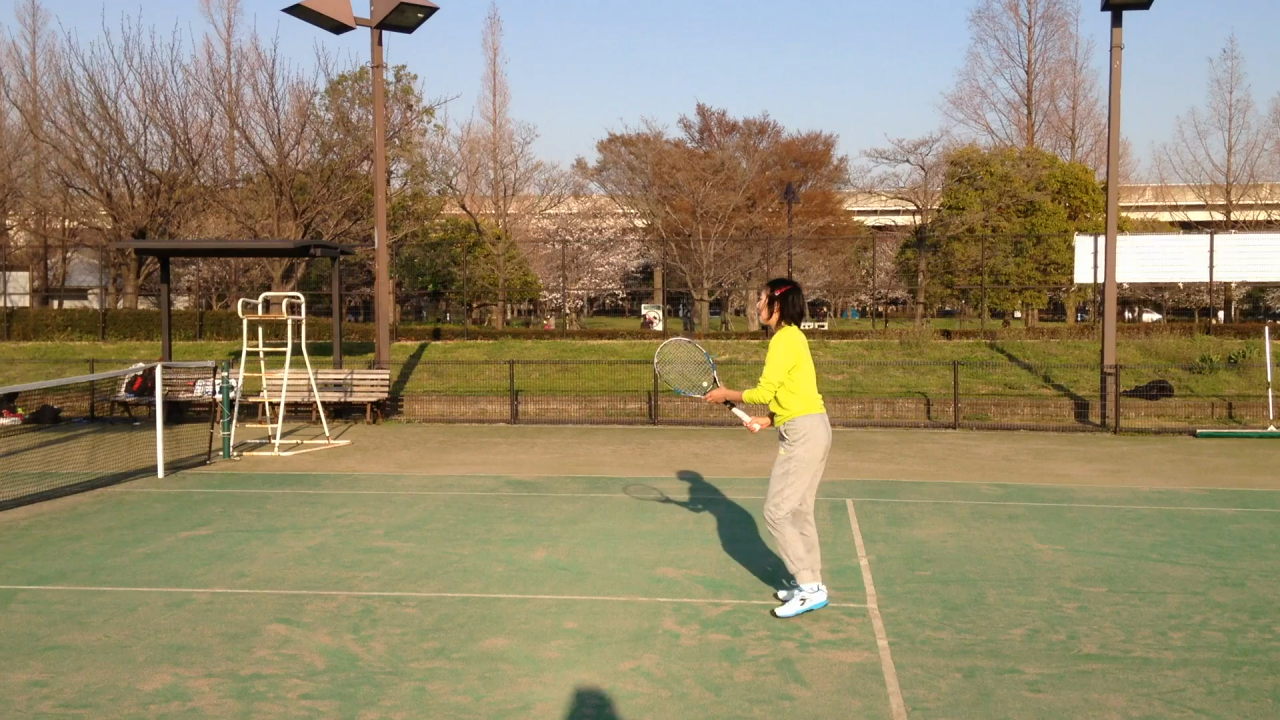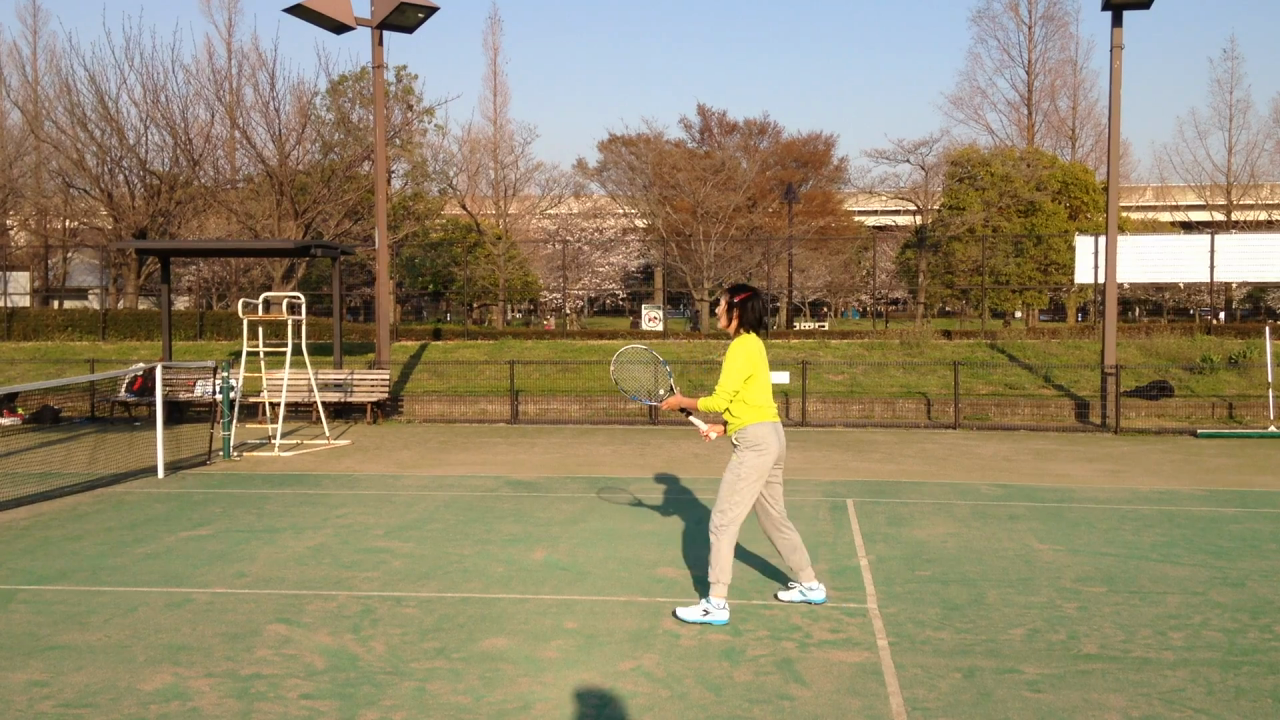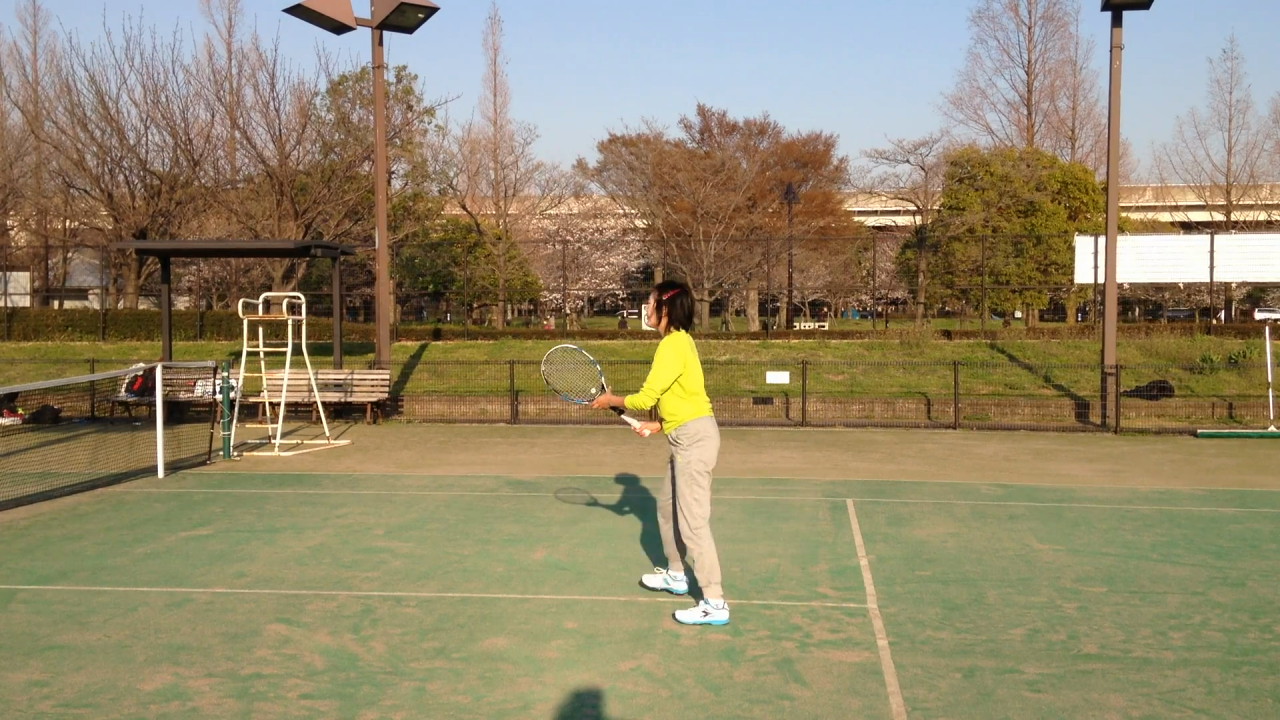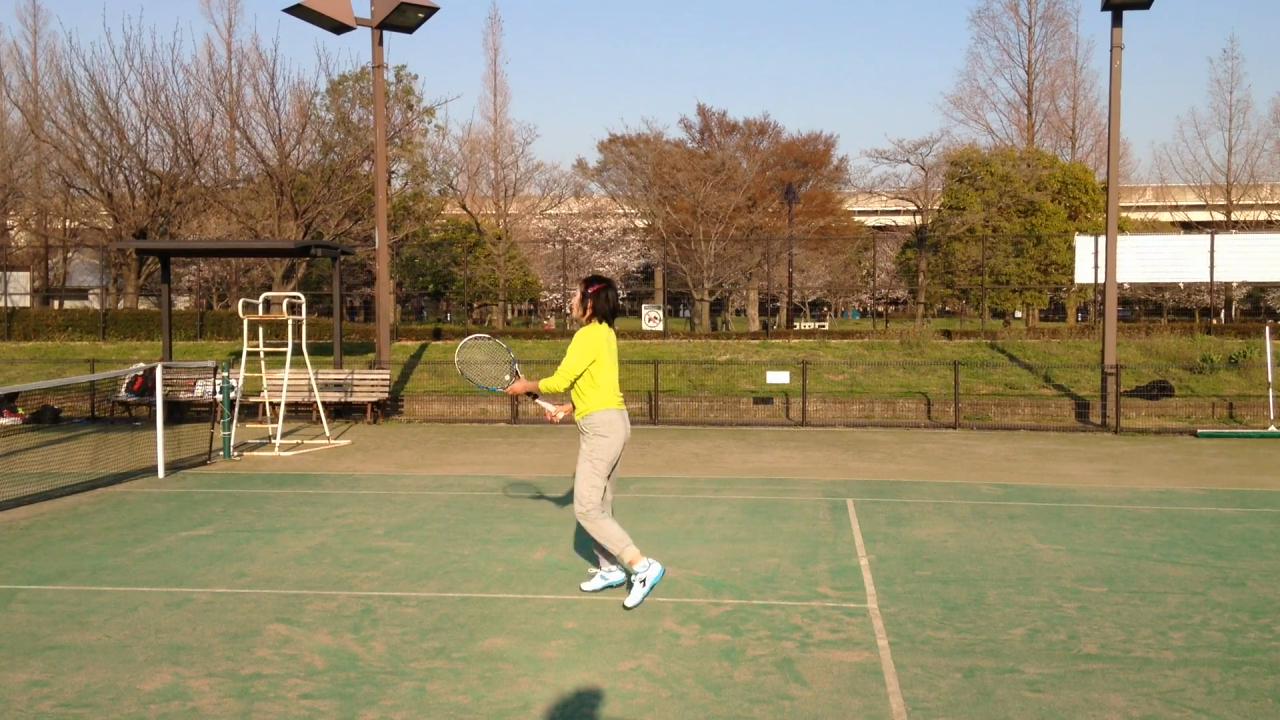
dt=0.4s
person 1, frame 1
left shoulder: (784, 339)
right shoulder: (793, 337)
left elbow: (764, 392)
left wrist: (725, 394)
right wrist: (767, 420)
left hip: (802, 434)
right hip: (812, 429)
left knee: (776, 513)
right knee: (799, 512)
left ankle: (809, 588)
right ankle: (810, 584)
person 1, frame 2
left shoulder: (741, 347)
right shoulder: (752, 345)
left elbow: (719, 401)
left wrist: (681, 402)
right wrist: (722, 428)
left hip: (754, 443)
right hip: (768, 438)
left knee: (722, 522)
right knee: (773, 518)
left ankle: (716, 603)
right ankle: (809, 584)
person 1, frame 3
left shoulder: (672, 345)
right shoulder: (681, 341)
left elbow: (646, 398)
left wrist: (610, 400)
right wrist: (658, 425)
left hip: (694, 439)
right hip: (691, 437)
left knee: (693, 523)
right knee: (667, 507)
left ankle: (715, 603)
right ankle: (676, 574)
person 1, frame 4
left shoulder: (588, 336)
right shoulder: (605, 335)
left elbow: (558, 382)
left wrist: (525, 386)
right wrist: (568, 408)
left hip: (602, 428)
right hip: (611, 424)
left knee: (586, 508)
right knee: (598, 502)
left ankle: (642, 565)
right ankle: (611, 568)
